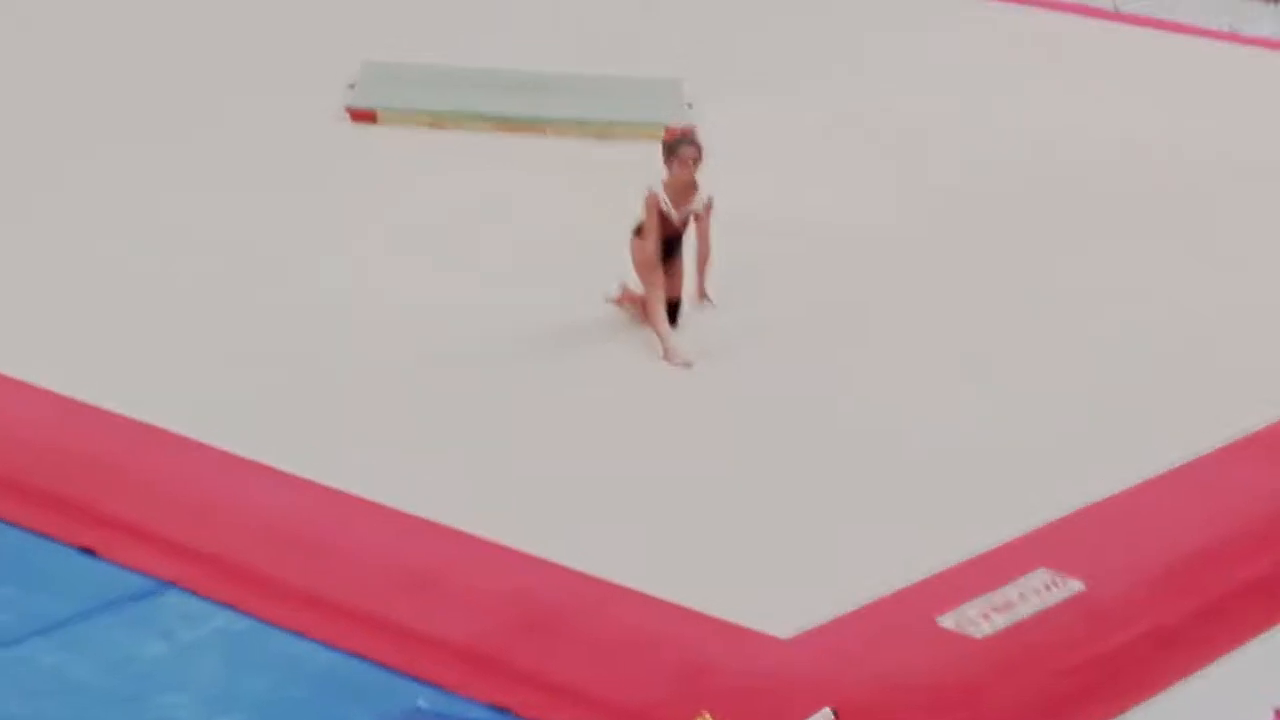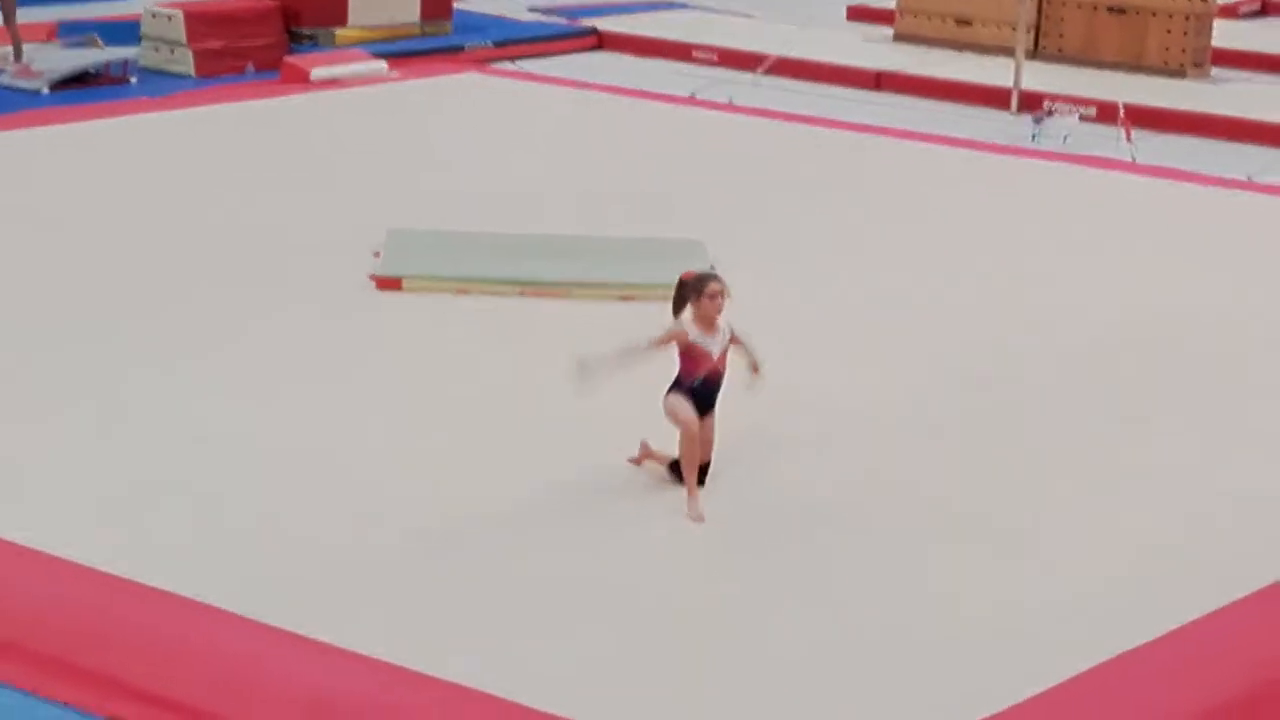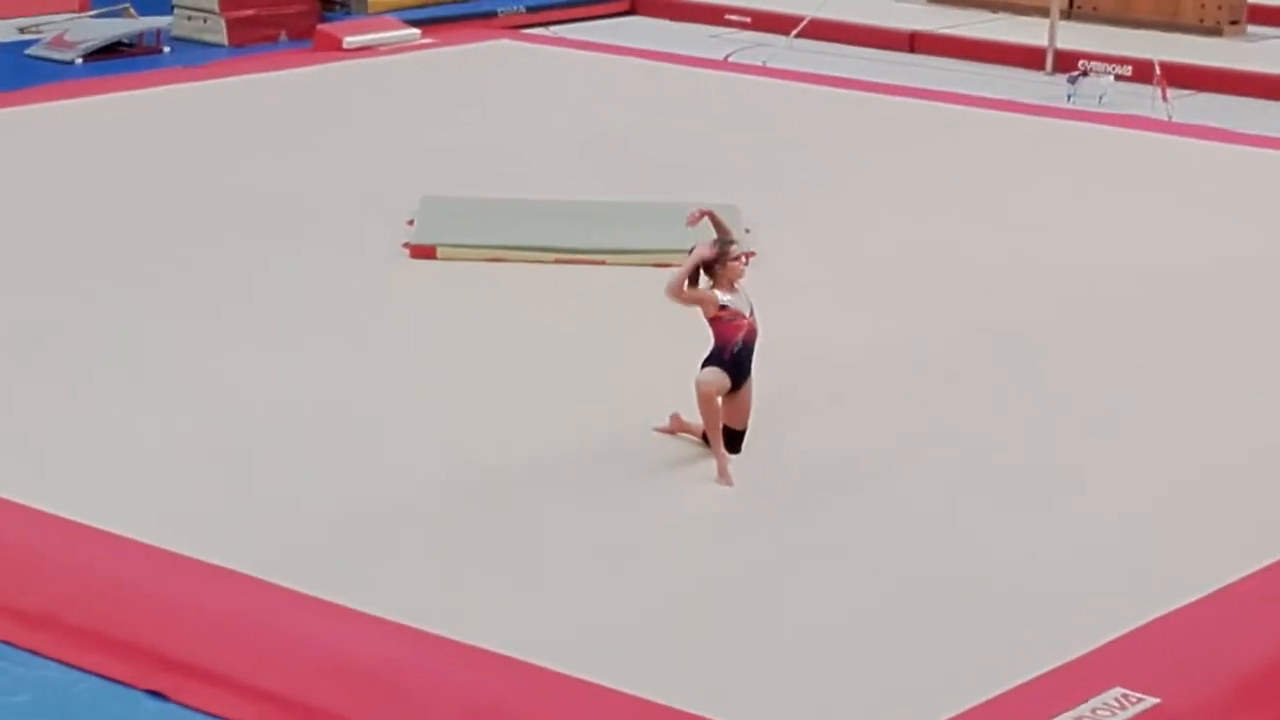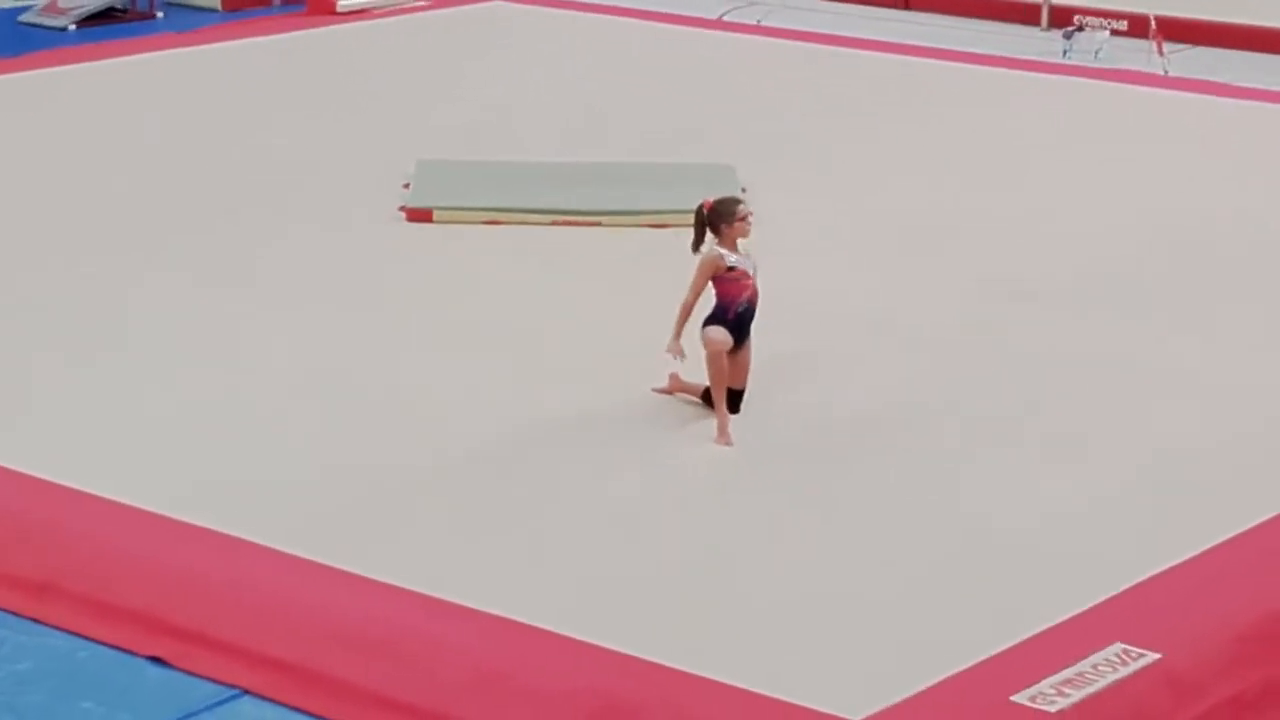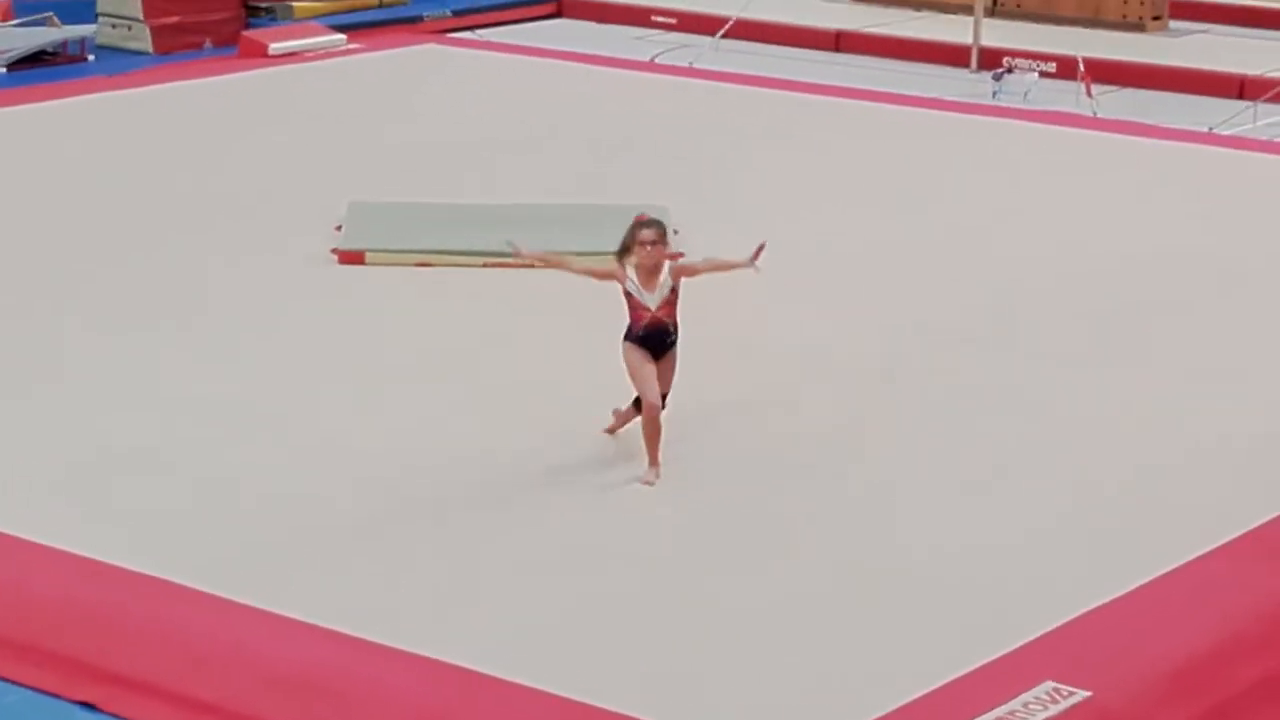
dt=1s
person 1, frame 1
left shoulder: (703, 199)
right shoulder: (655, 194)
left elbow: (703, 242)
right elbow: (651, 243)
left wrist: (701, 284)
left hip: (674, 247)
right hip: (645, 242)
left knee: (671, 317)
right knee: (656, 288)
left ankle: (628, 294)
right ankle: (669, 347)
person 1, frame 2
left shoulder: (725, 328)
right shoulder: (683, 329)
left elbow: (739, 342)
right elbow: (646, 346)
left wrist: (752, 360)
left hip: (707, 402)
right hip: (681, 395)
left knee: (699, 475)
right knee: (691, 426)
left ankle: (649, 452)
right ankle: (692, 497)
person 1, frame 3
left shoulder: (736, 286)
right shoulder: (709, 297)
left elbow: (728, 242)
right elbow: (673, 291)
left wrist: (711, 215)
right wrist: (696, 258)
left hip: (743, 368)
right hip: (720, 365)
left knee: (734, 443)
right knee: (705, 384)
left ankle: (682, 424)
right ankle: (720, 456)
person 1, frame 4
left shoulder: (741, 253)
right shoulder: (715, 256)
right elbow: (691, 297)
right wrist: (675, 338)
left hip: (741, 328)
right hip: (720, 324)
left knee: (734, 403)
right knee: (718, 344)
left ankle: (679, 384)
right ankle: (721, 418)
person 1, frame 5
left shoulder: (673, 270)
right shoulder: (622, 273)
left elbow: (706, 265)
right elbow: (574, 266)
left wrist: (744, 262)
right wrist: (531, 256)
left hip: (667, 344)
right hip: (637, 345)
left knee: (654, 402)
right knee: (653, 401)
left ankle: (623, 416)
right ankle: (653, 464)
